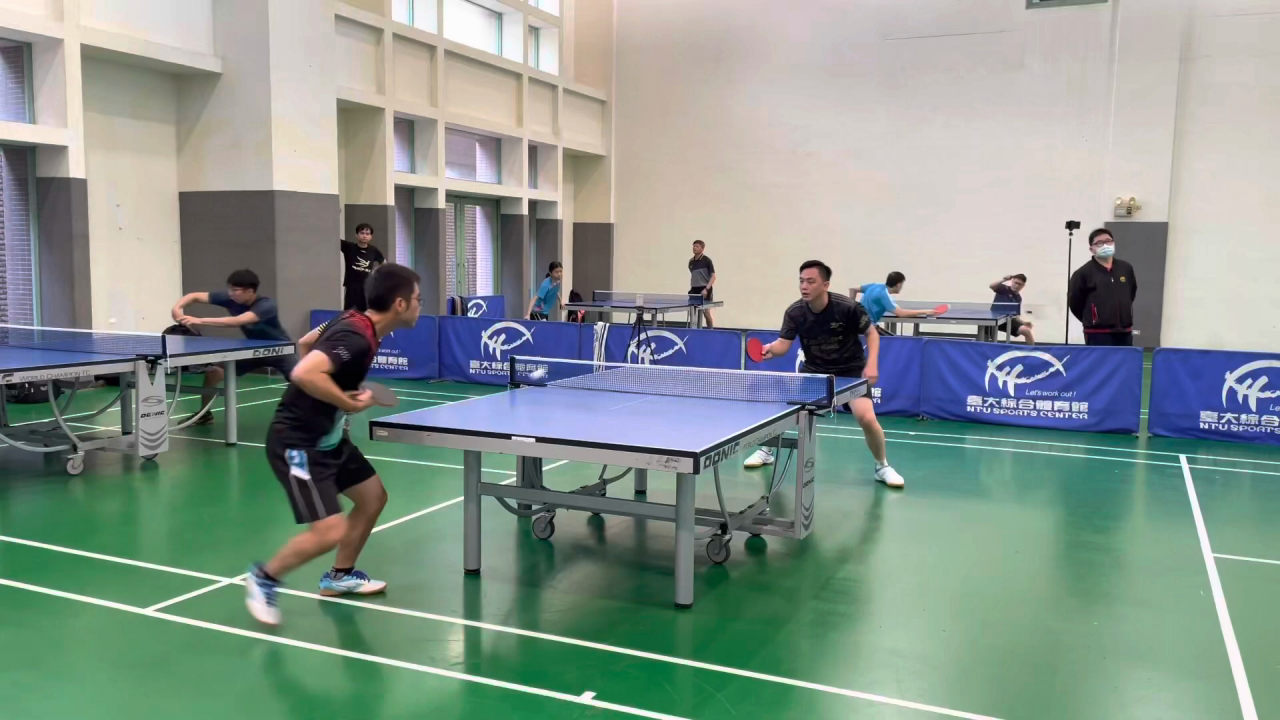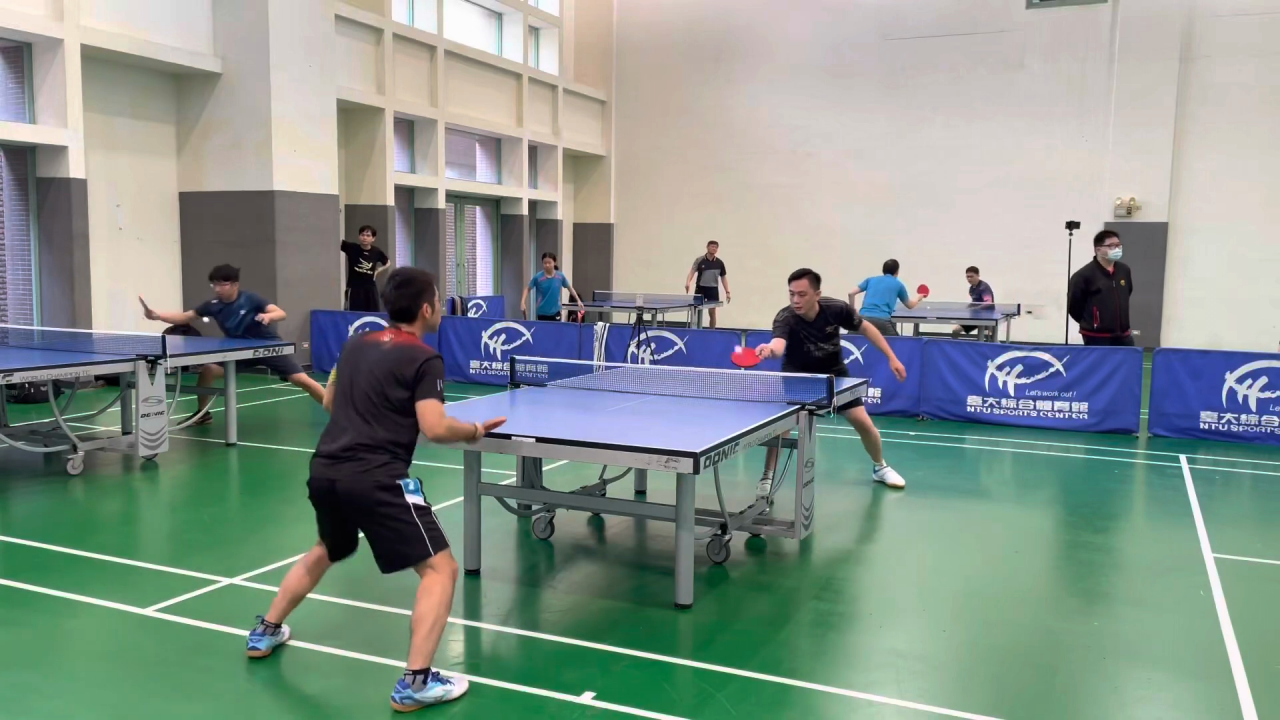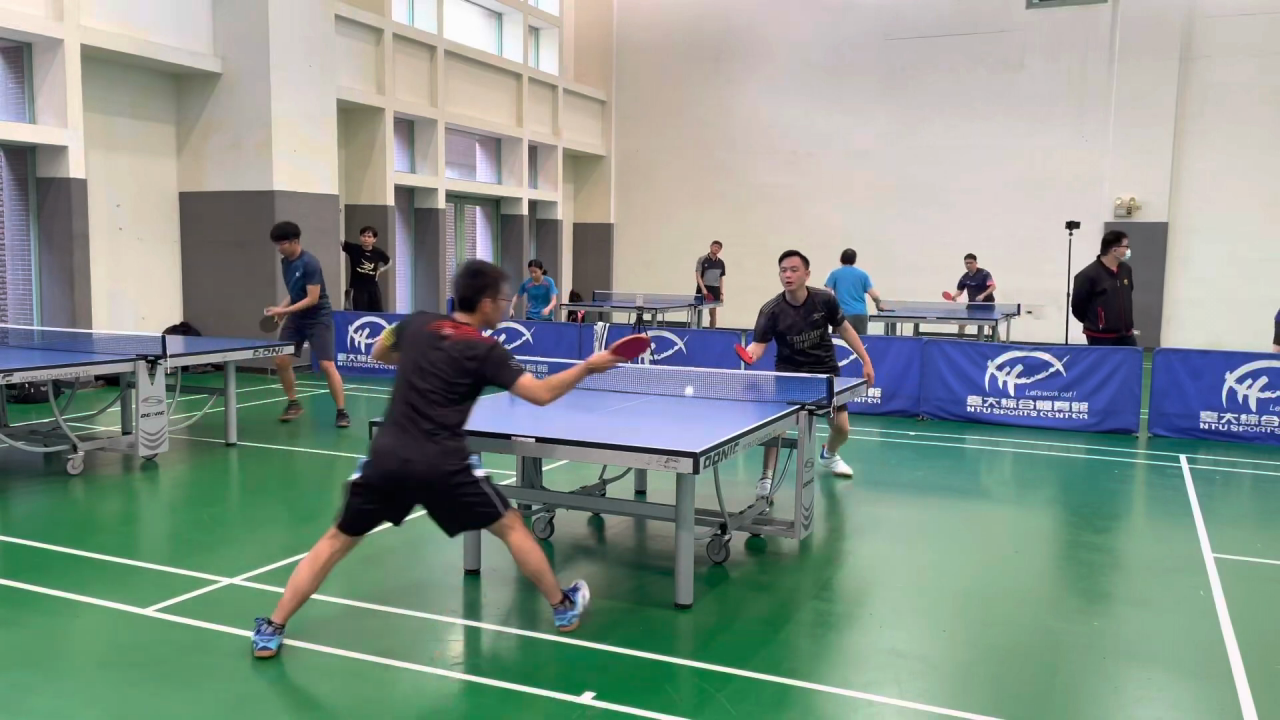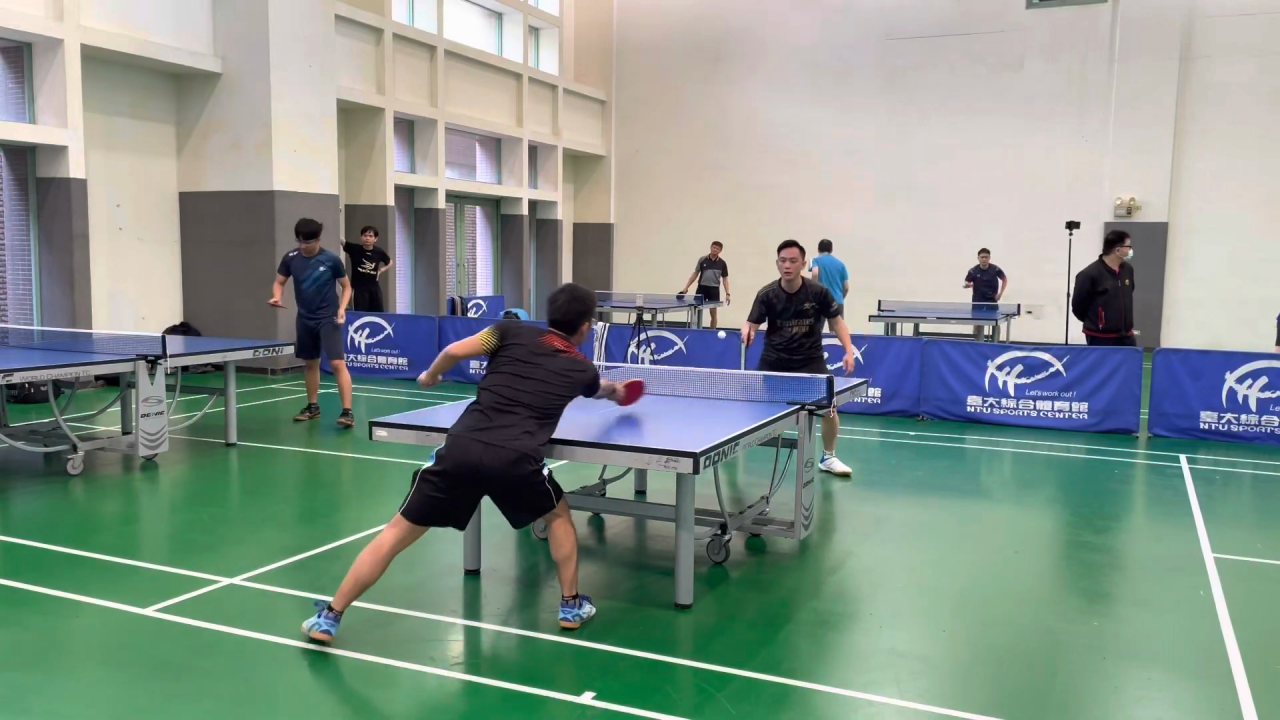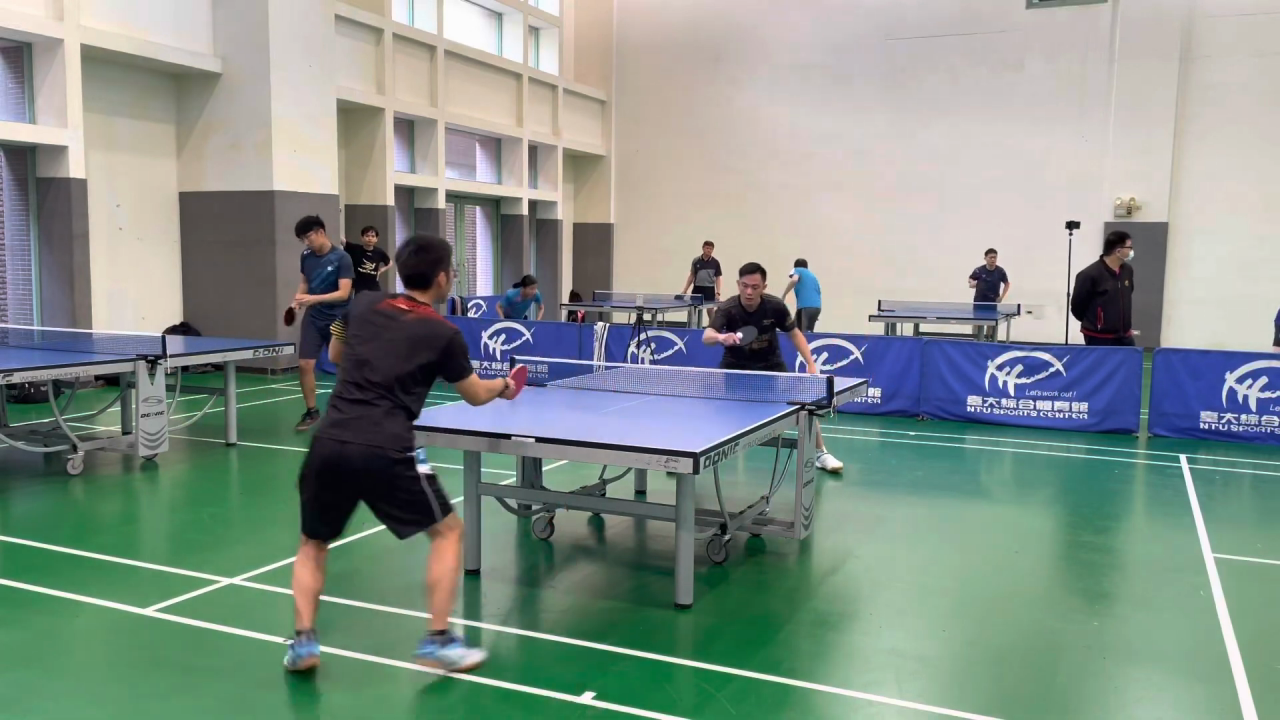
dt=0.5s
person 1, frame 1
left shoulder: (351, 324)
right shoulder: (356, 338)
left elbow: (307, 344)
right elbow: (305, 374)
right wrist: (347, 402)
left hip: (326, 438)
right hip: (296, 441)
left knee: (375, 497)
right knee: (331, 532)
left ankle: (340, 577)
right ankle: (265, 576)
person 1, frame 2
left shoulder: (356, 344)
right shoulder: (425, 358)
right elbow: (435, 428)
right wrist: (475, 429)
left hip: (324, 471)
right hip: (380, 478)
left knee: (327, 551)
right knee: (440, 571)
left ankle: (265, 631)
right ankle: (416, 681)
person 1, frame 3
left shoulder: (417, 324)
right shoulder: (485, 350)
left elbow: (378, 352)
right elbow: (541, 392)
right wrist: (589, 365)
left hip: (386, 458)
right hip: (441, 466)
left knee: (335, 542)
right knee: (511, 524)
left ankle: (270, 631)
right ankle: (563, 606)
person 1, frame 4
left shoulder: (513, 331)
right shoulder: (581, 368)
left elbow: (454, 352)
right elbow: (602, 389)
left wrist: (431, 375)
right wrist: (616, 391)
left hip: (463, 450)
right hip: (517, 462)
left knee: (397, 533)
right knee: (559, 516)
left ankle: (328, 617)
right ankle: (571, 604)
person 1, frame 5
left shoulder: (362, 306)
right shoulder: (443, 333)
right elbow: (476, 396)
right wrist: (505, 385)
left hip: (328, 446)
right hip: (386, 451)
left knee: (312, 546)
right knee: (448, 533)
left ankle: (304, 640)
right ankle: (440, 640)
person 2, frame 1
left shoulder: (847, 308)
right shoulder: (795, 312)
left elbow: (872, 334)
right elbow: (783, 342)
left wrist: (871, 364)
right wrist: (770, 349)
left hip: (850, 370)
right hip: (814, 370)
left knee: (865, 417)
left ankle: (882, 467)
right ankle: (768, 451)
person 2, frame 2
left shoulder: (837, 309)
right shoulder: (785, 319)
left elbow: (865, 327)
right elbow: (778, 345)
left wrist: (892, 358)
right wrist: (768, 349)
left hip: (833, 372)
right hip: (797, 373)
left knee: (863, 422)
left ankle: (881, 468)
right ankle: (768, 477)
person 2, frame 3
left shoulder: (825, 300)
right shoulder: (771, 309)
left elbow: (844, 329)
right elbow: (758, 346)
left wrist: (865, 360)
right wrist: (749, 355)
left hip: (824, 371)
right hip: (789, 371)
left knee: (841, 427)
left ankle: (828, 455)
right ankle: (767, 478)
person 2, frame 4
left shoulder: (818, 291)
right shoulder: (767, 294)
left elbow: (836, 322)
right elbow: (752, 324)
left wrist: (849, 351)
right wrist: (748, 332)
left hip: (809, 359)
right hip: (774, 357)
left knee: (829, 409)
left ankle: (828, 457)
person 2, frame 5
left shoulder: (775, 306)
right shoulder: (727, 309)
left elbow: (794, 333)
right elbow: (707, 336)
left wrist: (811, 363)
right wrist: (722, 337)
left hip: (769, 364)
right hip: (736, 364)
left ankle: (821, 454)
person 3, frame 1
left shoulder: (267, 305)
right shoulder: (229, 299)
left elbow: (237, 321)
right elbow: (196, 296)
left wrist: (200, 321)
right wrist: (177, 308)
right knee: (213, 374)
right ankle: (205, 414)
person 3, frame 2
left shoulder: (250, 300)
right shoulder: (212, 305)
left elbow: (281, 314)
right elbow: (183, 318)
left wrist: (268, 317)
right wrist: (153, 315)
left knee: (301, 380)
right knee: (207, 371)
right ankle: (202, 413)
person 3, frame 3
left shoulder: (310, 264)
right shoulder: (285, 261)
left elbow: (312, 299)
left wrist: (286, 309)
right wrist: (283, 307)
left hip: (318, 319)
right hip: (295, 320)
left knee: (326, 365)
right knee: (281, 362)
left ankle: (341, 412)
right ankle: (293, 403)
person 3, frame 4
left shoulder: (331, 260)
right shoulder: (291, 258)
left elbow: (346, 287)
right elbow: (279, 282)
left wrist: (342, 308)
right wrist: (277, 297)
left hip: (329, 319)
right hip: (305, 319)
left knee: (337, 364)
right knee: (310, 364)
left ankle: (347, 411)
right ankle: (313, 406)
person 3, frame 5
left shoulder: (342, 259)
right shoulder: (306, 256)
left elbow: (344, 293)
left wrist: (312, 298)
right wrist: (299, 299)
left hip: (338, 320)
right hip: (313, 319)
right knee: (305, 366)
right ankle: (311, 411)
